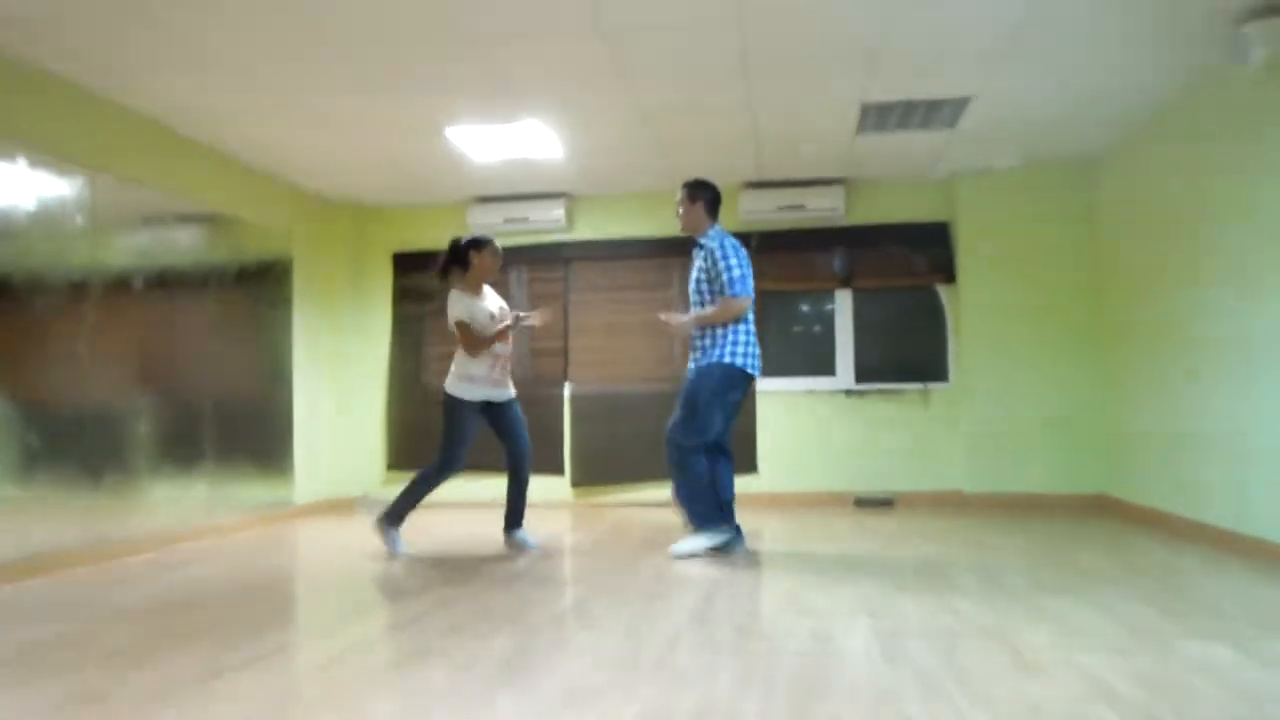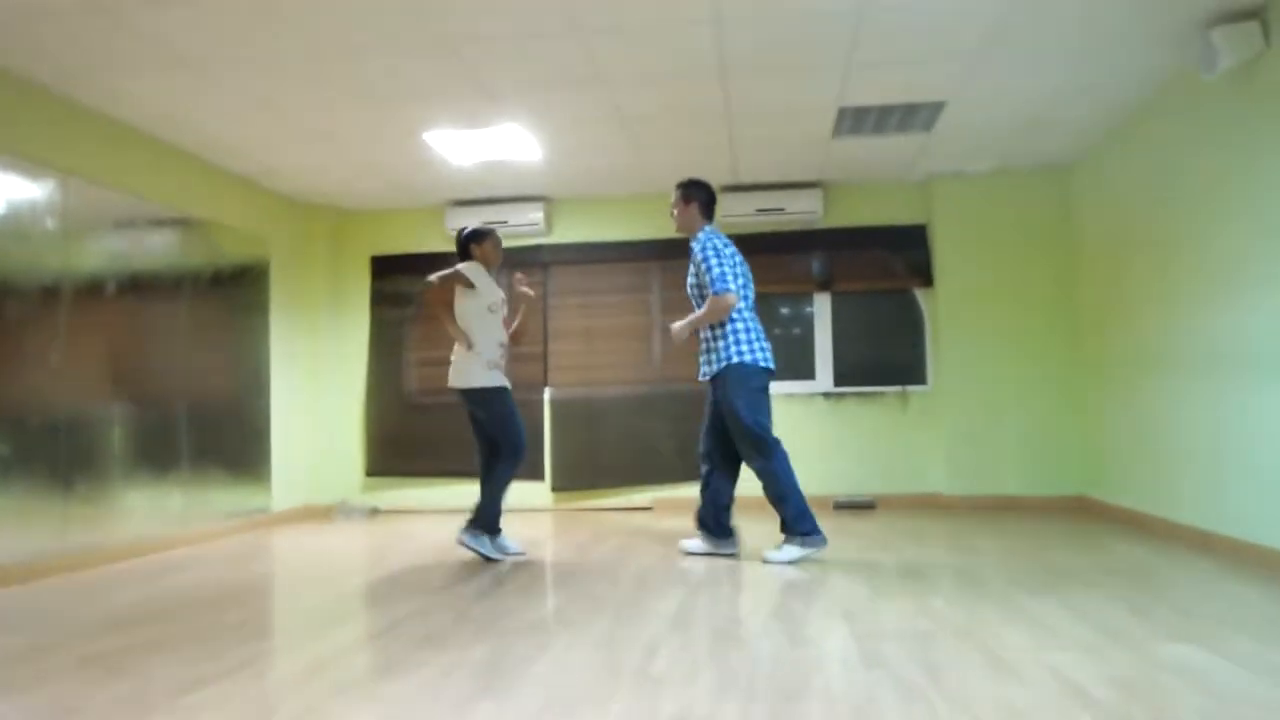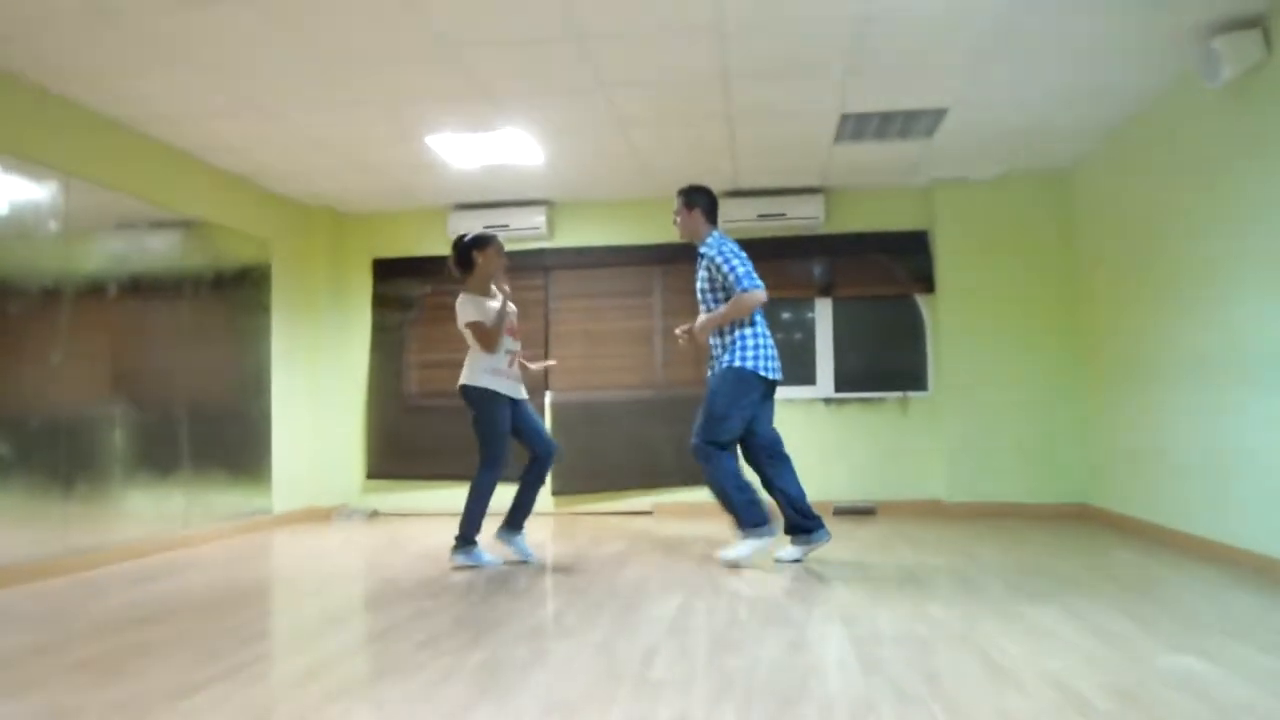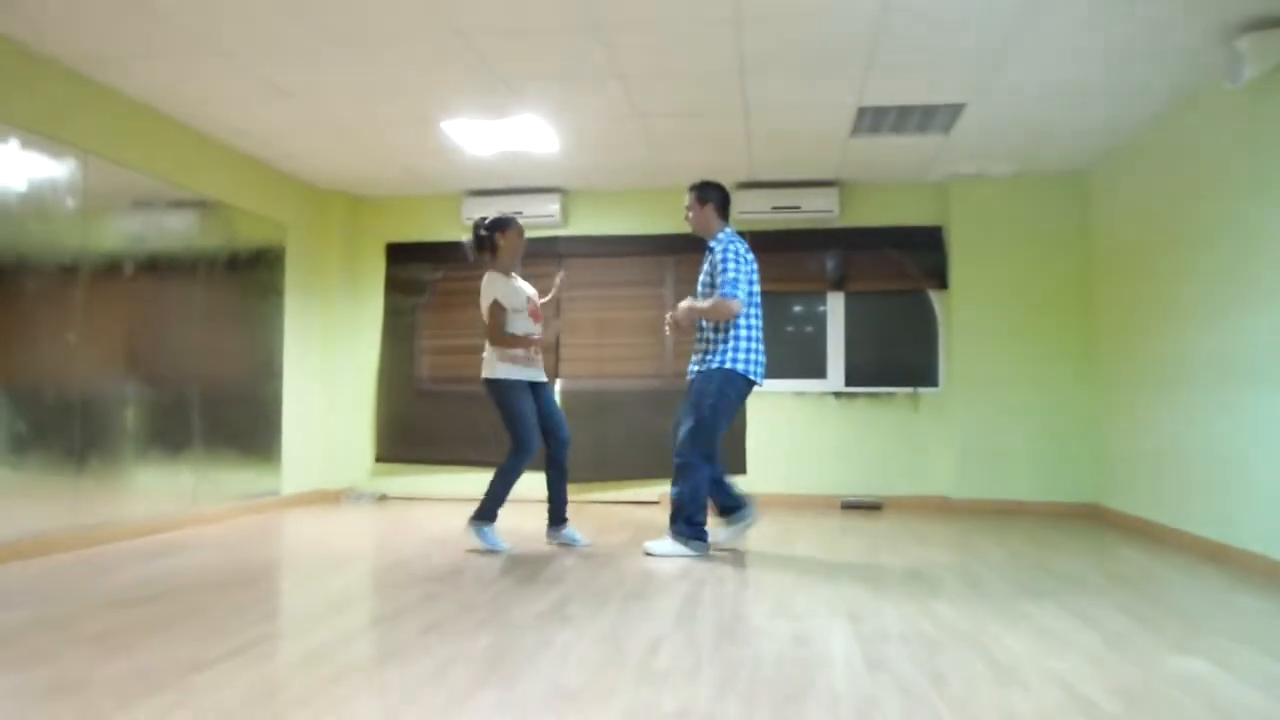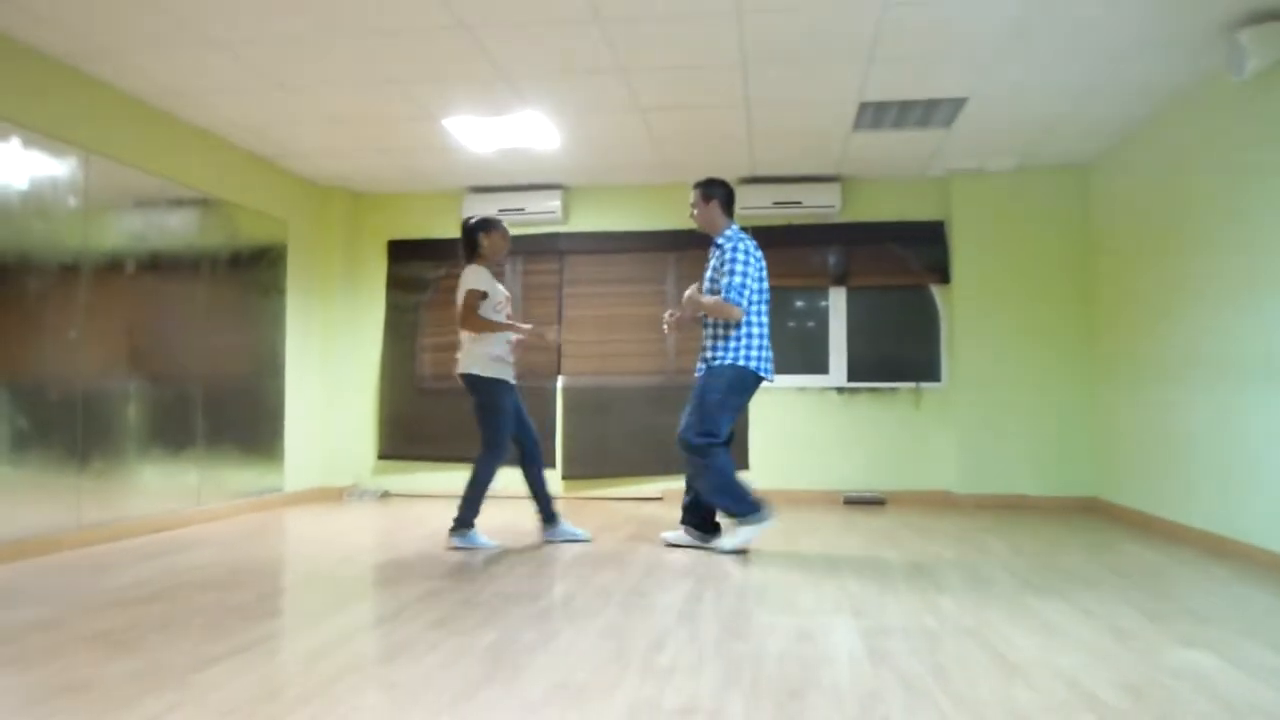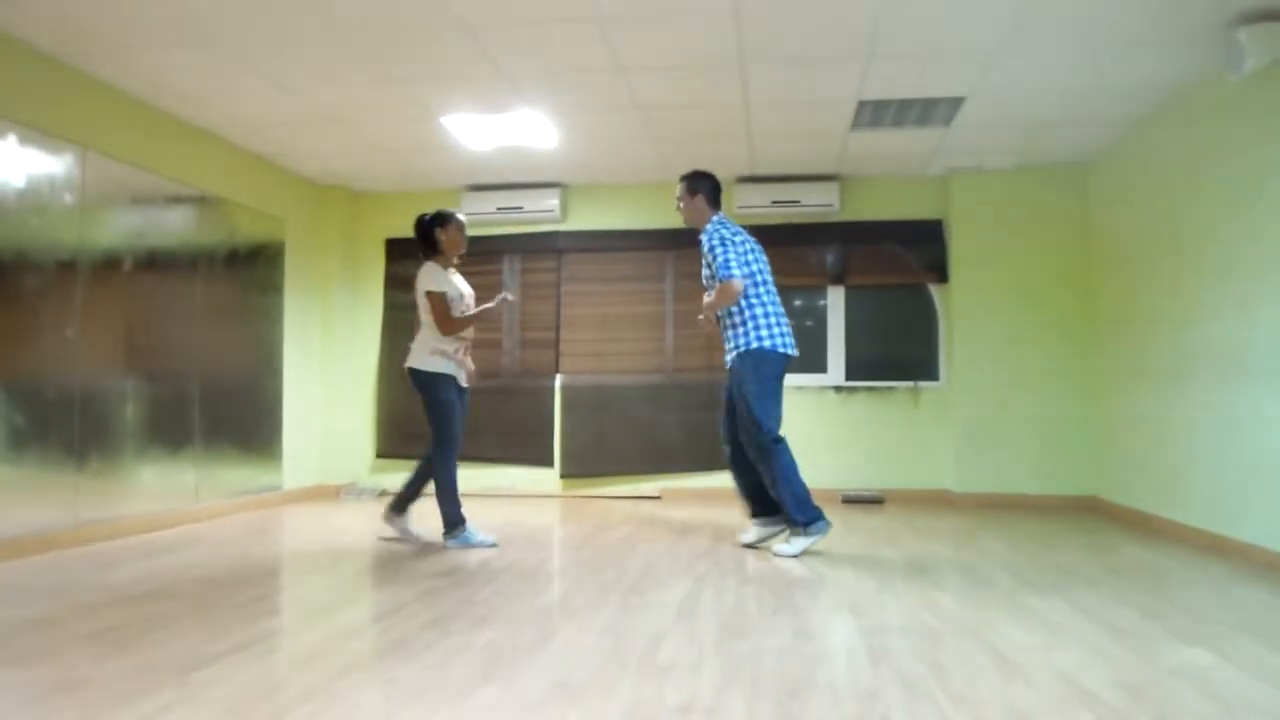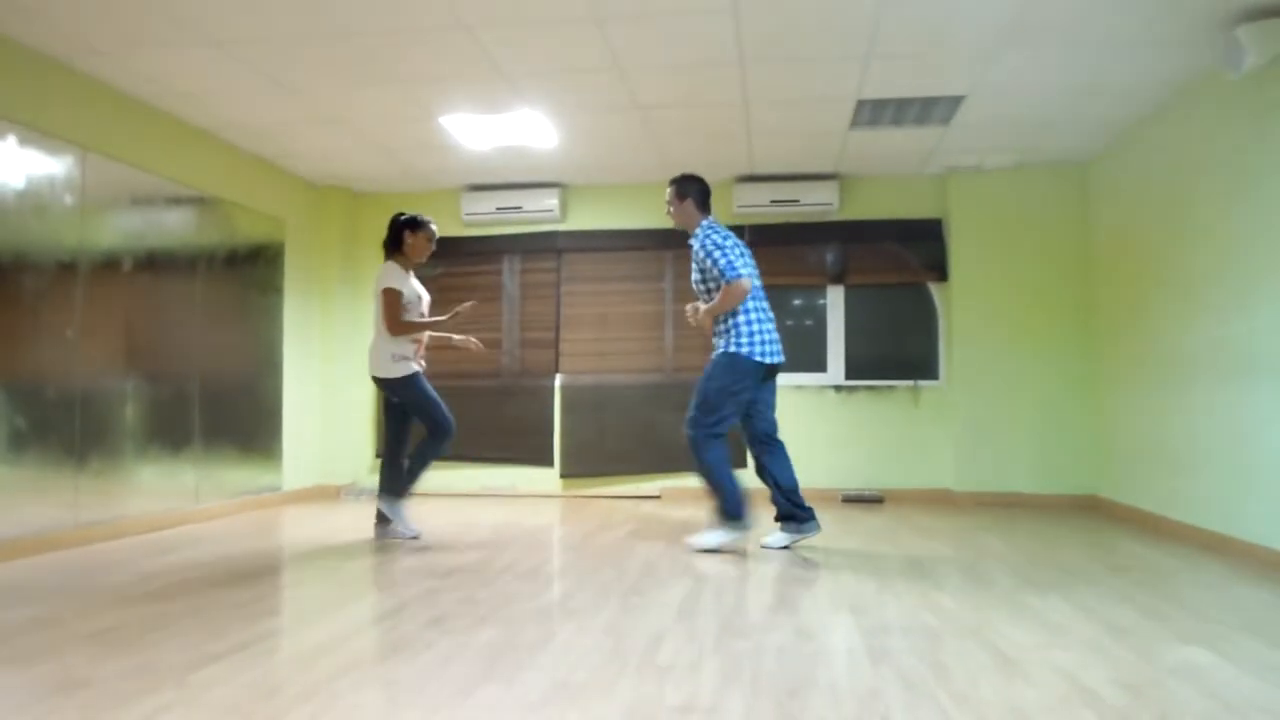
dt=0.3s
person 1, frame 1
left shoulder: (722, 247)
right shoulder: (707, 250)
left elbow: (739, 303)
left wrist: (691, 320)
right wrist: (684, 322)
left hip: (726, 360)
right hip: (716, 361)
left knee: (683, 438)
right knee: (709, 446)
left ankle: (710, 524)
right ankle: (721, 526)
person 1, frame 2
left shoulder: (706, 246)
right shoulder: (716, 246)
left elbow: (725, 301)
left wrist: (688, 326)
right wrist: (694, 325)
left hip: (737, 360)
right hip: (730, 361)
left knee: (758, 446)
right knee: (717, 450)
left ankle: (804, 532)
right ankle: (717, 532)
person 1, frame 3
left shoulder: (719, 253)
right shoulder: (713, 255)
left elbow: (754, 296)
left wrist: (712, 321)
right wrist: (700, 330)
left hip: (741, 364)
right hip: (749, 365)
left knee: (709, 444)
right knee: (763, 450)
left ankle: (755, 525)
right ankle: (807, 530)
person 1, frame 4
left shoulder: (729, 250)
right shoulder: (720, 250)
left elbow: (729, 306)
left wrist: (691, 307)
right wrist: (684, 317)
left hip: (728, 364)
right hip: (718, 364)
left knee: (693, 447)
right knee: (697, 446)
left ankle: (688, 535)
right ankle: (734, 510)
person 1, frame 5
left shoulder: (738, 248)
right shoulder: (722, 248)
left elbow: (731, 310)
left wrist: (693, 300)
right wrist: (684, 314)
left hip: (737, 361)
right hip: (722, 361)
left knee: (696, 439)
right knee: (698, 438)
left ankle: (748, 514)
right ankle: (698, 526)
person 1, frame 6
left shoulder: (716, 237)
right shoulder: (734, 235)
left elbow: (732, 287)
left wrist: (709, 306)
right wrist: (715, 311)
left hip: (756, 345)
right hip: (757, 345)
left knee: (760, 436)
right knee: (739, 435)
left ankle: (806, 520)
right ankle: (768, 512)
person 1, frame 7
left shoulder: (708, 243)
right shoulder: (722, 239)
left elbow: (740, 285)
left wrist: (709, 312)
right wrist: (707, 310)
left hip: (741, 350)
right hip: (760, 350)
left knee: (703, 430)
right knee: (762, 437)
left ankle: (733, 518)
right ankle: (796, 518)
person 2, frame 1
left shoulder: (489, 292)
right shoulder: (459, 298)
right elbow: (474, 344)
left wrist: (521, 321)
right wrist: (511, 324)
left hip: (499, 390)
right hip: (467, 391)
left knee: (522, 454)
right knee: (449, 463)
left ankle: (514, 528)
right ankle: (390, 520)
person 2, frame 2
left shoulder: (484, 286)
right shoulder: (470, 271)
left elbow: (506, 334)
right elbow: (433, 283)
left wrist: (521, 302)
right wrist: (455, 329)
left hip: (485, 380)
right hip: (480, 380)
left knee: (494, 457)
right knee: (514, 450)
left ankle: (489, 532)
right ankle: (476, 527)
person 2, frame 3
left shoulder: (496, 292)
right shoulder: (467, 302)
right elbow: (490, 343)
left wrist: (524, 364)
right wrist: (504, 303)
left hip: (510, 388)
right hip: (484, 386)
left knee: (545, 451)
right knee: (494, 462)
left ankle: (512, 528)
right ankle: (464, 545)
person 2, frame 4
left shoulder: (513, 277)
right shoulder: (494, 282)
right elbow: (496, 338)
left wrist: (552, 295)
right wrist: (539, 340)
left hip: (532, 374)
right hip: (506, 375)
left knee: (559, 441)
right knee: (525, 447)
left ankle: (558, 524)
right ankle: (483, 519)
person 2, frame 5
left shoulder: (487, 277)
right shoulder: (476, 274)
right elbow: (466, 320)
left wrist: (528, 334)
right wrist: (517, 328)
left hip: (497, 372)
right hip: (484, 371)
left knee: (529, 444)
right knee: (497, 446)
left ankle: (550, 522)
right ankle: (462, 528)
person 2, frame 6
left shoulder: (453, 274)
right shoulder: (432, 273)
right elbow: (445, 326)
left wrist: (464, 356)
right wrist: (491, 306)
left hip: (450, 369)
right hip: (431, 368)
left knee: (447, 445)
right knee: (447, 444)
left ankle: (398, 510)
right ankle: (454, 527)
person 2, frame 7
left shoulder: (408, 277)
right shoulder: (392, 273)
right elbow: (395, 326)
left wrist: (455, 338)
right wrist: (444, 318)
left hip: (405, 369)
right hip: (393, 368)
left knee: (396, 444)
right knee: (443, 427)
left ankle: (387, 520)
right ankle: (395, 495)
